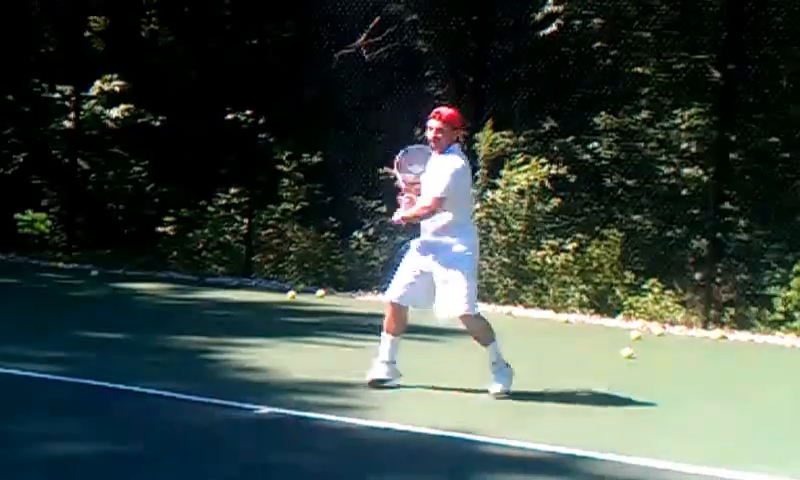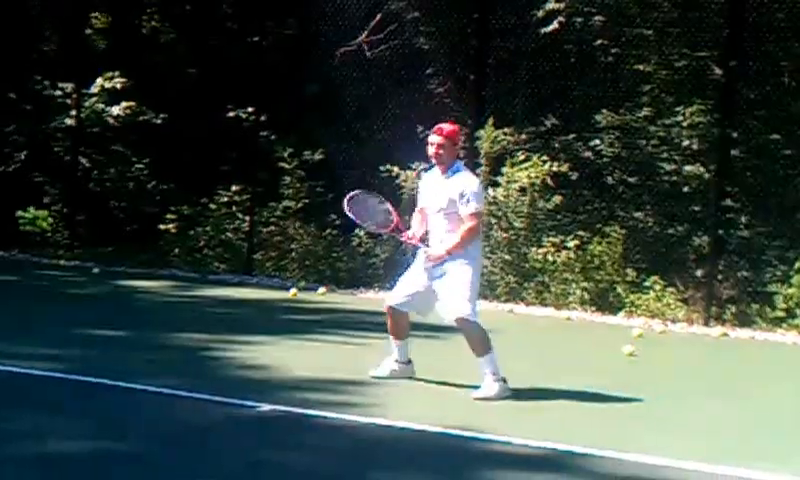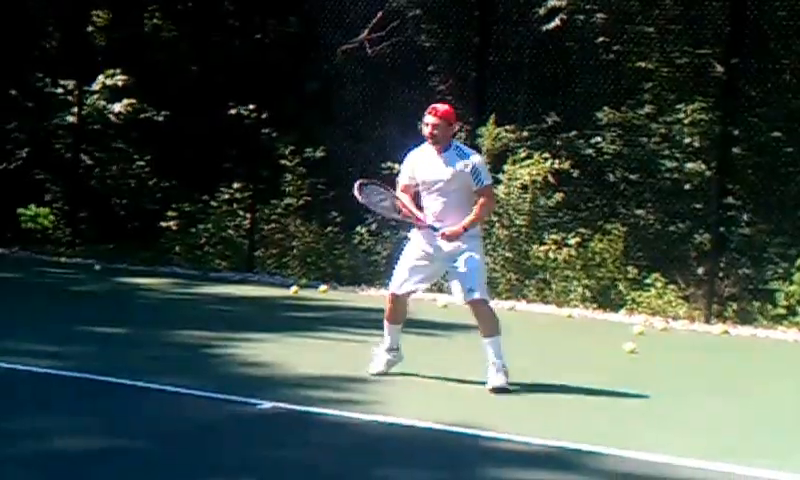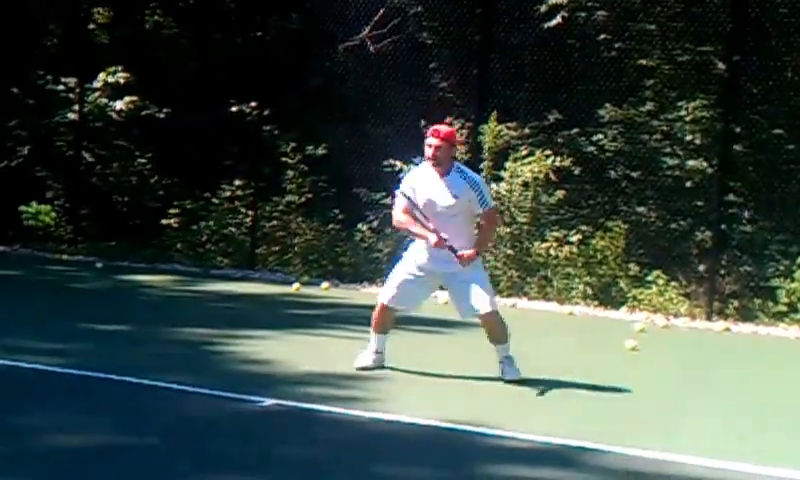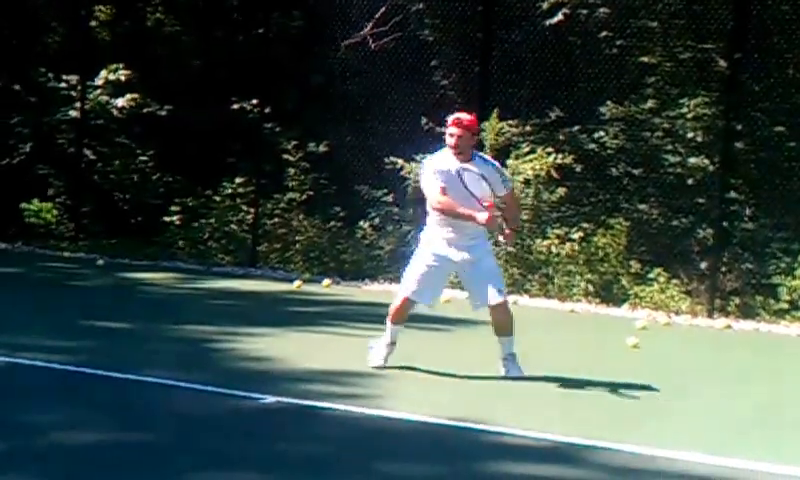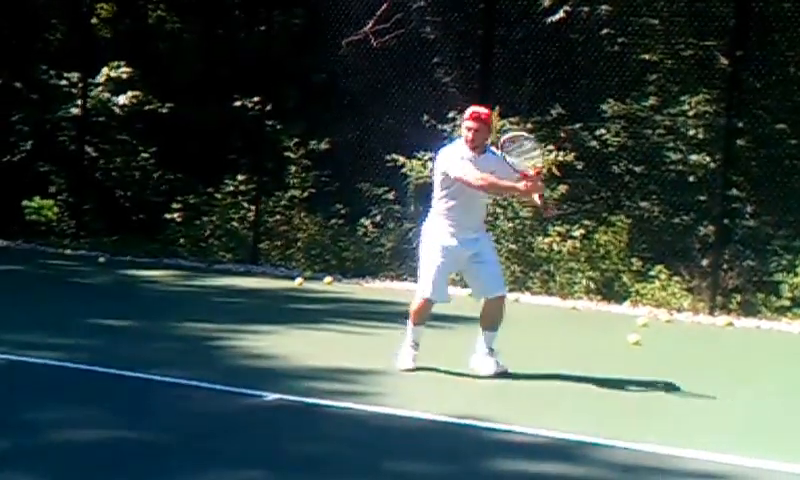
dt=0.2s
person 1, frame 1
left shoulder: (451, 164)
right shoulder: (439, 159)
left elbow: (430, 207)
left wrist: (403, 214)
right wrist: (415, 193)
left hip: (455, 249)
right hip: (428, 246)
left knee: (465, 312)
right knee: (396, 301)
left ankle: (499, 366)
right ankle: (386, 364)
person 1, frame 2
left shoulder: (466, 183)
right shoulder: (427, 179)
left elbow: (473, 226)
left wrist: (445, 252)
right wrist: (416, 230)
left hip: (460, 260)
right hip: (431, 258)
left knee: (463, 317)
right knee: (394, 306)
left ankle: (494, 379)
right ankle: (401, 362)
person 1, frame 3
left shoulder: (470, 160)
right shoulder: (415, 156)
left elbow: (487, 199)
right elbow: (403, 191)
left wrist: (462, 228)
right wrist: (416, 212)
left hip: (463, 241)
right hip: (426, 238)
left knee: (477, 300)
right knee: (396, 293)
left ankle: (497, 366)
right ankle: (390, 350)
person 1, frame 4
left shoulder: (471, 182)
right shoulder: (414, 177)
left elbow: (491, 219)
right elbow: (399, 217)
left wrist: (477, 251)
right wrist: (426, 235)
left hip: (462, 258)
right hip: (424, 254)
left knee: (488, 313)
right knee: (386, 303)
left ankle: (505, 360)
right ankle: (375, 352)
person 1, frame 5
left shoulder: (490, 167)
right shoulder: (434, 164)
left elbow: (510, 198)
right elbow: (438, 202)
left wrist: (511, 227)
right wrist: (475, 216)
left hip: (476, 246)
right hip: (436, 243)
left knee: (499, 304)
right knee: (405, 298)
left ankle: (508, 358)
right ankle: (387, 343)
person 1, frame 6
left shoulder: (495, 159)
right shoulder: (450, 155)
left elbow: (521, 183)
right elbow: (478, 181)
left wrist: (536, 191)
right wrist: (516, 188)
left hip: (476, 238)
right hip: (441, 236)
left knee: (496, 296)
right knee: (426, 297)
left ankle: (483, 353)
right ankle: (410, 345)
